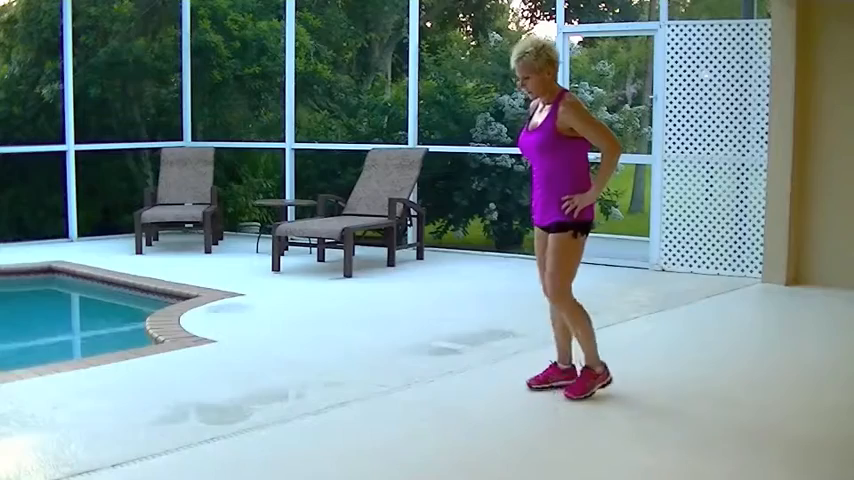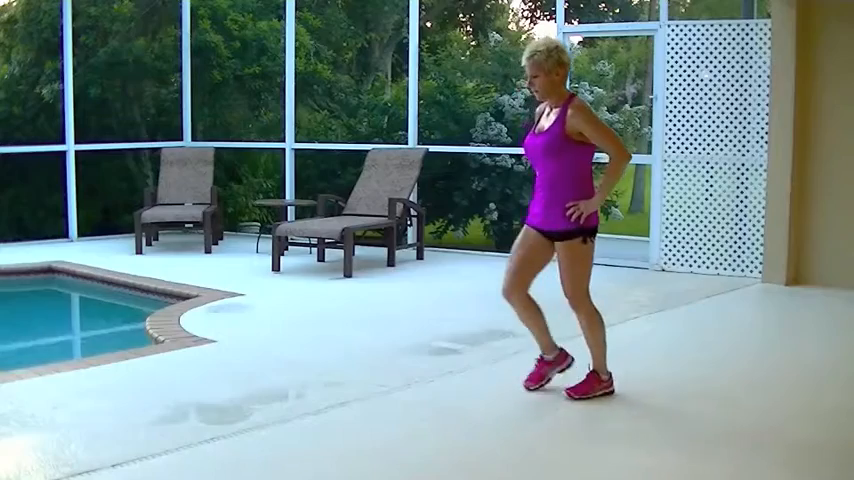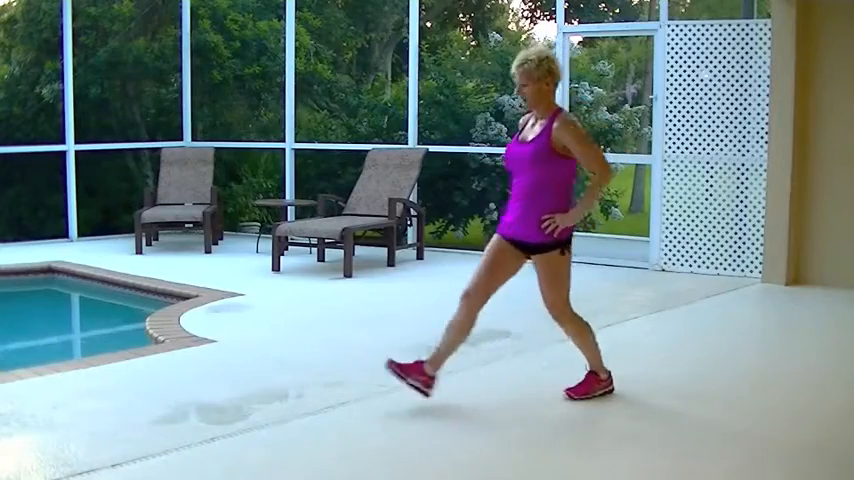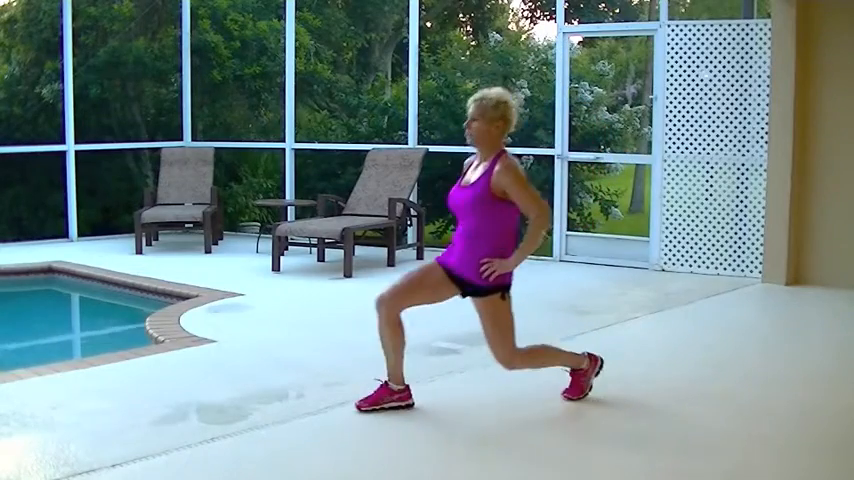
dt=0.3s
person 1, frame 1
left shoulder: (568, 108)
right shoulder: (536, 107)
left elbow: (612, 148)
left wrist: (592, 194)
left hip: (569, 214)
right hip: (543, 213)
left knee: (559, 294)
right knee: (552, 293)
left ankle: (596, 368)
right ankle: (563, 365)
person 1, frame 2
left shoulder: (576, 112)
right shoulder: (542, 111)
left elbow: (620, 155)
left wrist: (595, 200)
left hip: (572, 220)
right hip: (540, 217)
left knee: (577, 299)
right knee: (512, 289)
left ankle: (601, 376)
right ankle: (552, 354)
person 1, frame 3
left shoulder: (563, 126)
right shoulder: (526, 122)
left elbow: (602, 172)
left wrist: (574, 215)
left hip: (547, 234)
right hip: (511, 229)
left knee: (559, 311)
right knee: (472, 297)
left ankle: (600, 375)
right ankle: (426, 372)
person 1, frame 4
left shoulder: (504, 169)
right shoulder: (471, 163)
left elbow: (541, 217)
left wrist: (512, 261)
left hip: (486, 273)
right hip: (453, 262)
left knee: (509, 357)
right knee: (387, 303)
left ankle: (584, 364)
right ankle: (396, 388)
